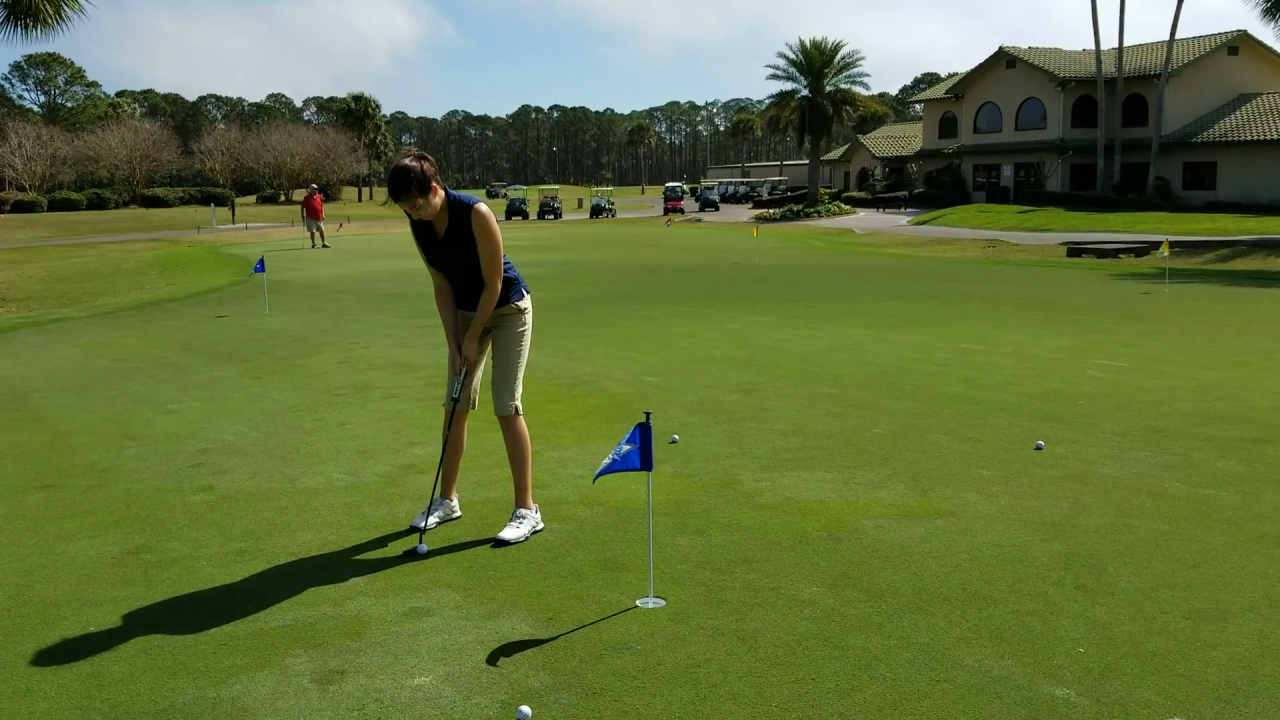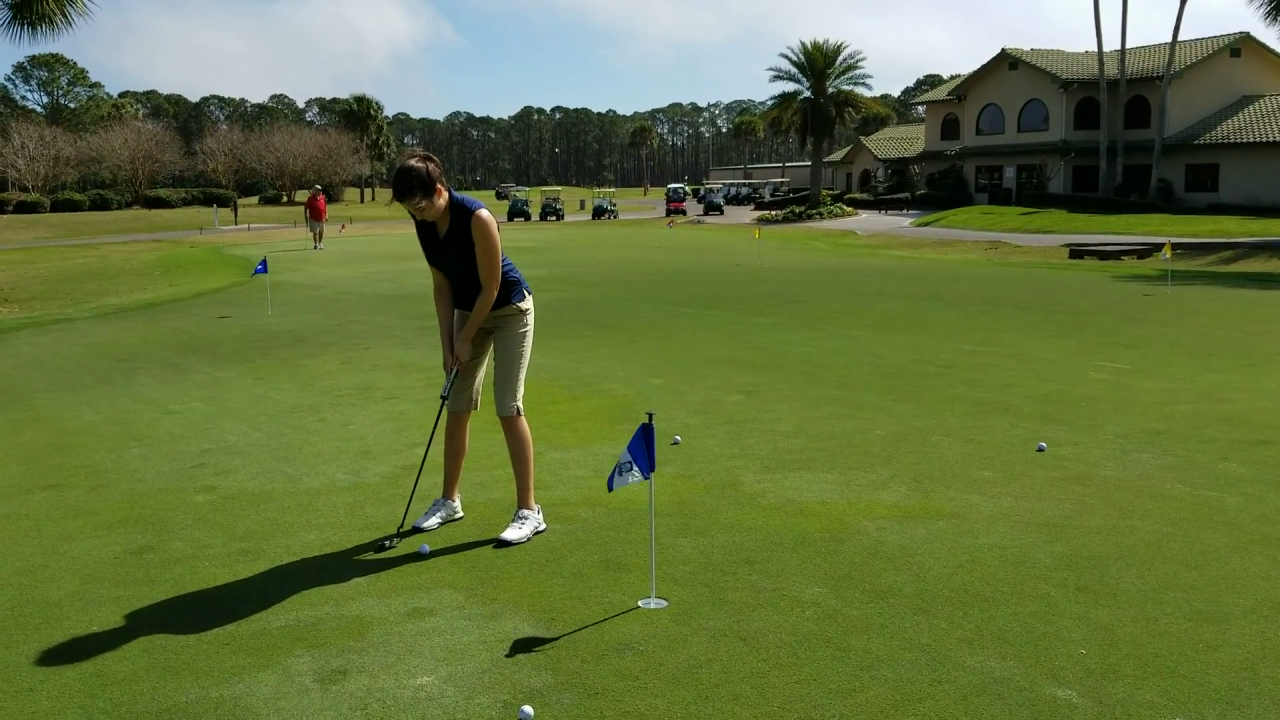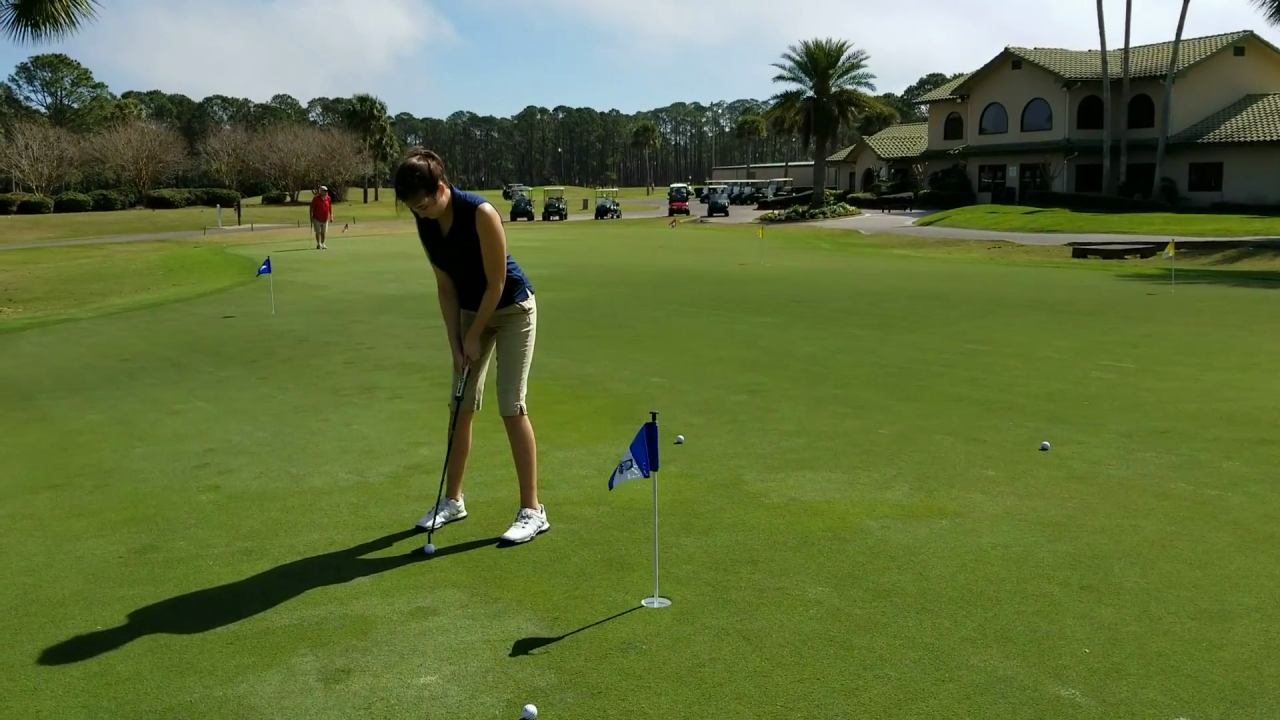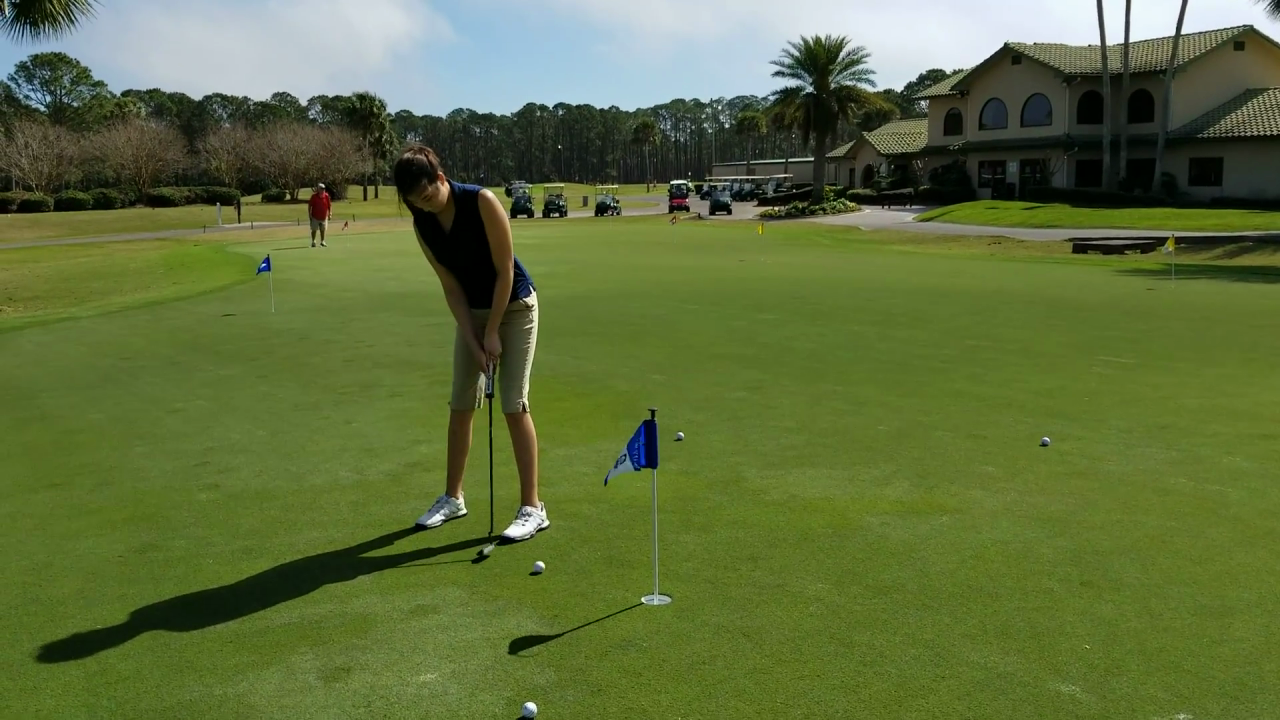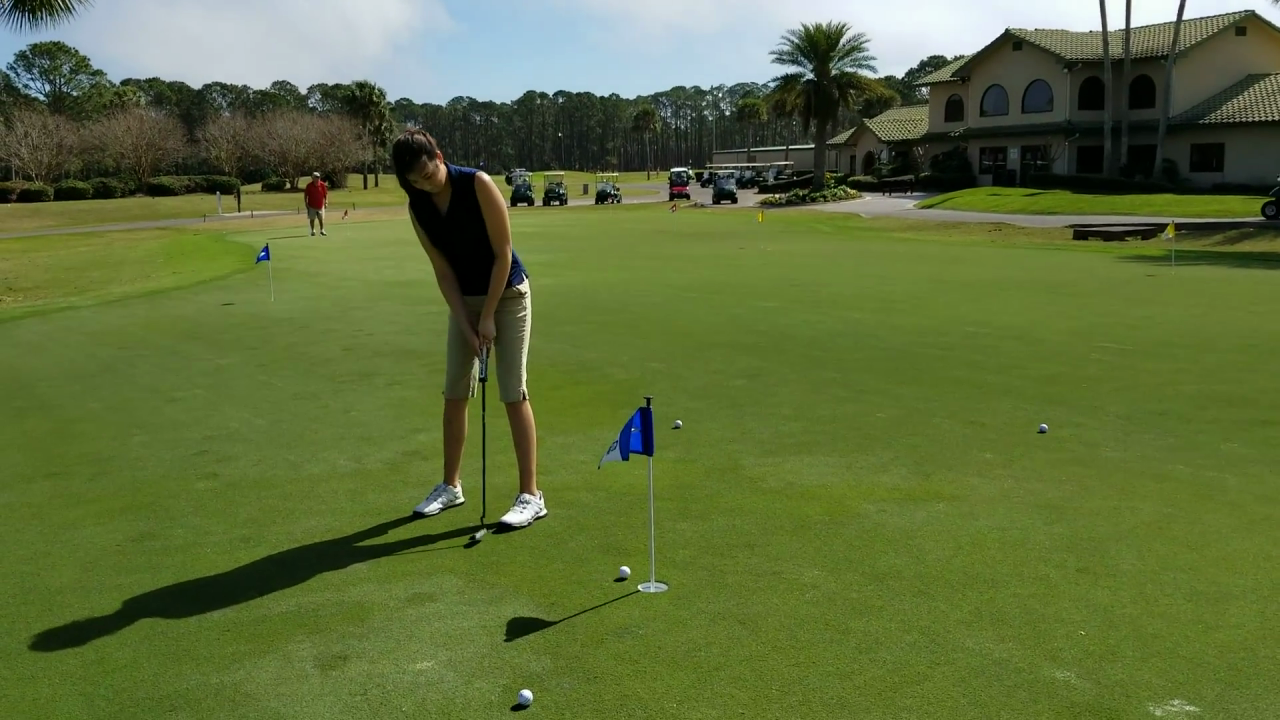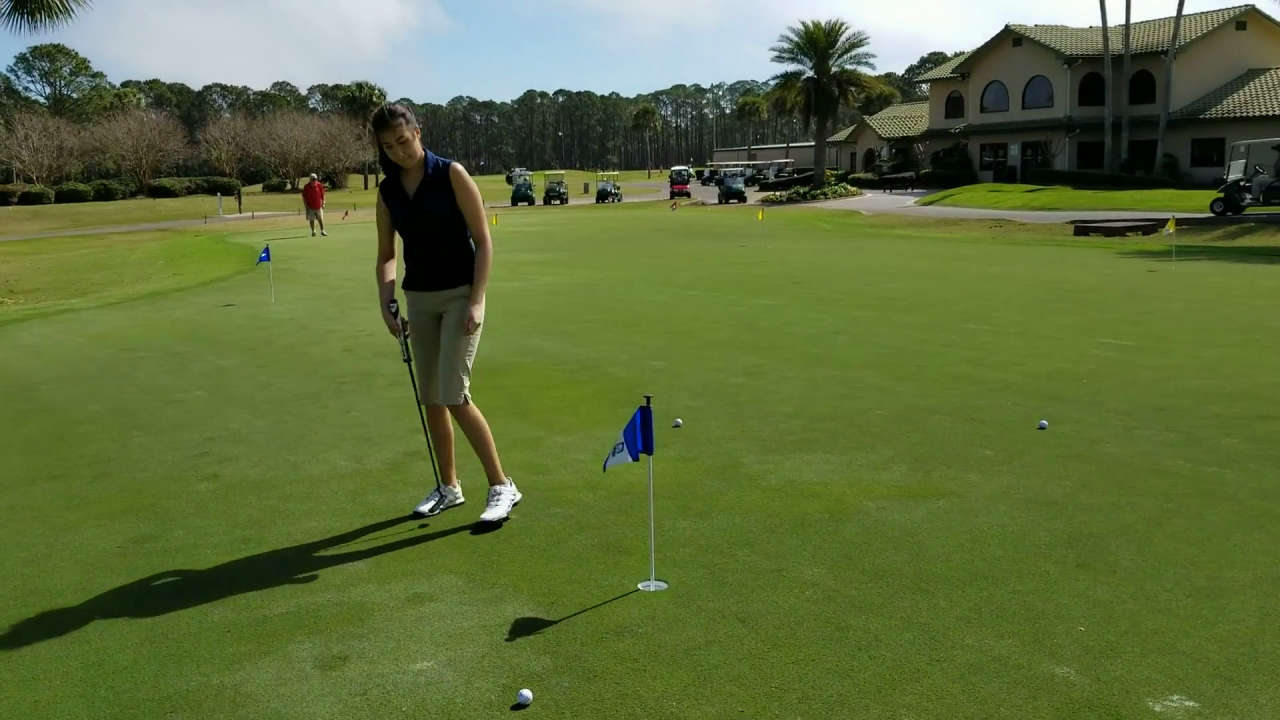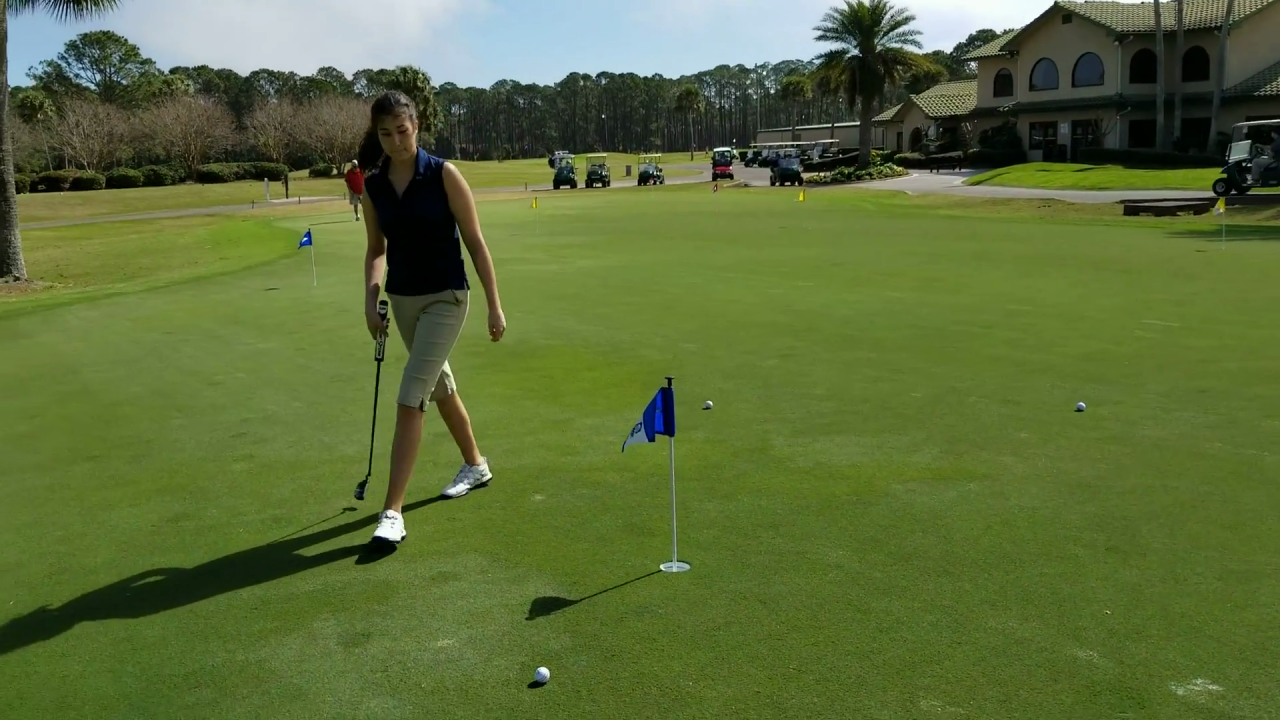
dt=0.4s
person 1, frame 1
left shoulder: (476, 213)
right shoulder: (419, 225)
left elbow: (494, 283)
right elbow: (443, 287)
left wrist: (473, 338)
right wrist: (454, 343)
left hip: (507, 308)
right hip: (467, 310)
left knee: (507, 407)
right knee: (455, 407)
left ankle: (527, 509)
right ankle: (447, 499)
person 1, frame 2
left shoulder: (477, 217)
right shoulder: (423, 224)
left elbow: (491, 288)
right elbow: (442, 286)
left wrist: (466, 339)
right wrist: (447, 343)
left hip: (509, 309)
right hip: (468, 310)
left knee: (508, 407)
right knee: (456, 407)
left ankle: (529, 510)
right ankle: (449, 499)
person 1, frame 3
left shoulder: (480, 213)
right shoulder: (425, 223)
left elbow: (497, 283)
right elbow: (446, 285)
left wrist: (475, 337)
right wrist: (455, 343)
left hip: (511, 308)
right hip: (470, 309)
left knee: (511, 406)
right knee: (460, 406)
left ankle: (532, 510)
right ankle: (453, 499)
person 1, frame 4
left shoulder: (482, 201)
right shoulder: (423, 223)
left elbow: (505, 270)
right elbow: (451, 285)
left wrist: (493, 332)
right wrist: (474, 341)
left hip: (514, 304)
right hip: (472, 309)
left knee: (513, 404)
right knee: (461, 404)
left ankle: (533, 507)
right ankle: (453, 497)
person 1, frame 5
left shoulder: (478, 184)
right shoulder: (418, 206)
left elbow: (503, 253)
right elbow: (443, 271)
left wrist: (488, 316)
right wrist: (467, 326)
left hip: (507, 293)
right hip: (465, 298)
left knee: (512, 392)
right knee: (454, 392)
left ankle: (531, 495)
right ankle: (450, 486)
person 1, frame 6
left shoulder: (451, 173)
right shoulder: (387, 191)
left elbow: (483, 239)
right elbow: (386, 257)
left wrist: (477, 301)
right wrist: (386, 304)
left hip: (461, 293)
right hip: (418, 298)
left knee: (453, 396)
right knee: (431, 397)
left ankle: (502, 485)
right ankle: (449, 486)
person 1, frame 7
left shoulder: (443, 174)
right shoulder: (373, 186)
left elbow: (475, 241)
right elbow: (376, 249)
left wrist: (494, 305)
right wrist: (370, 299)
left hip: (445, 298)
right hip: (403, 300)
left knee: (410, 399)
right knee: (439, 387)
left ankle: (391, 512)
right ankle: (475, 464)
